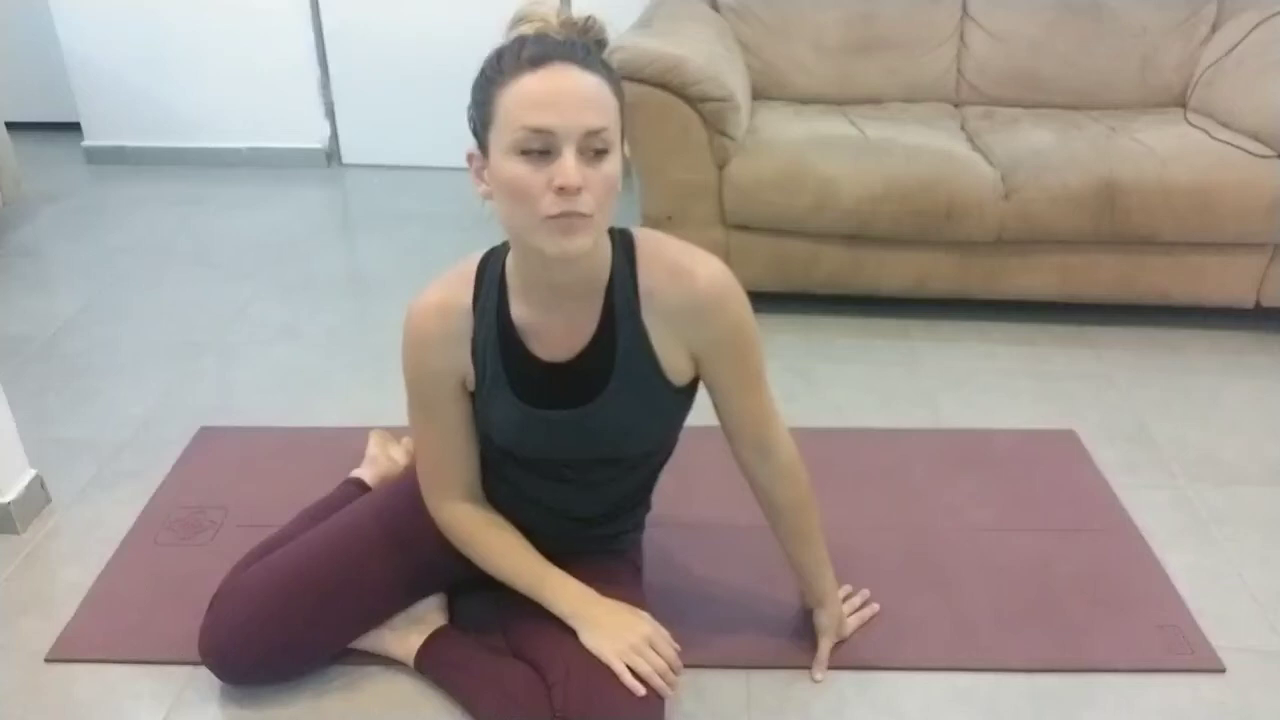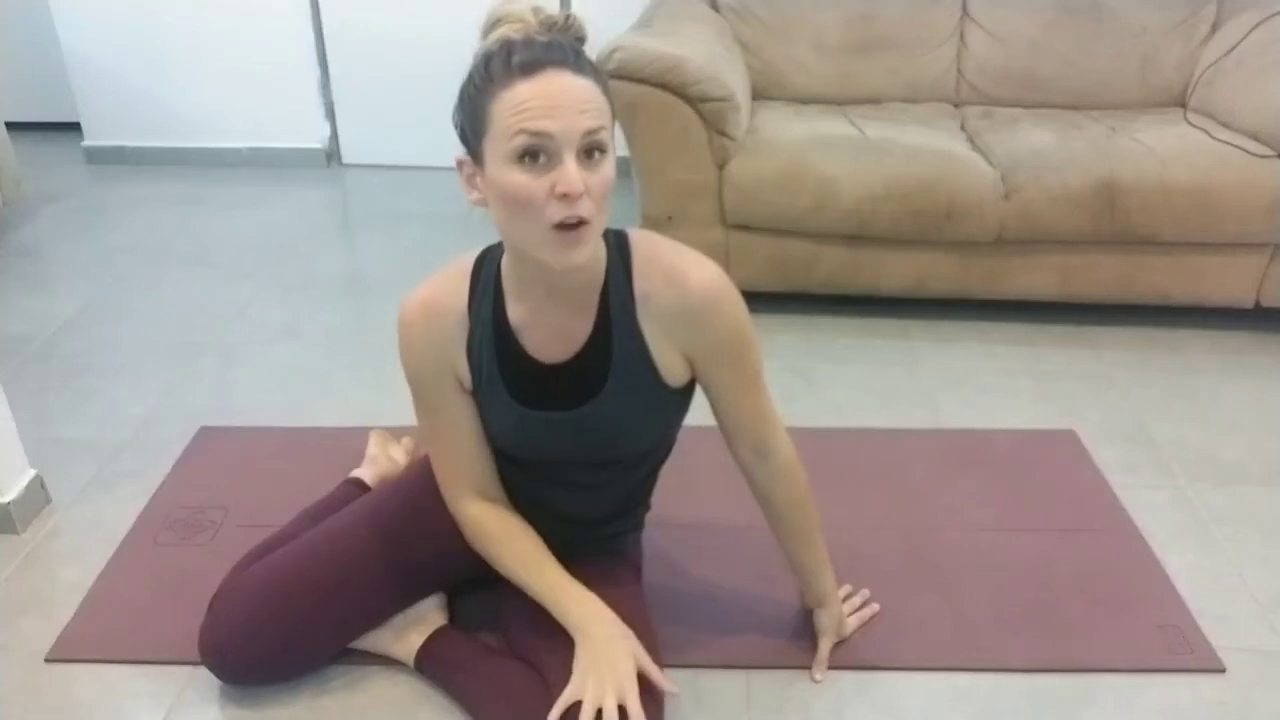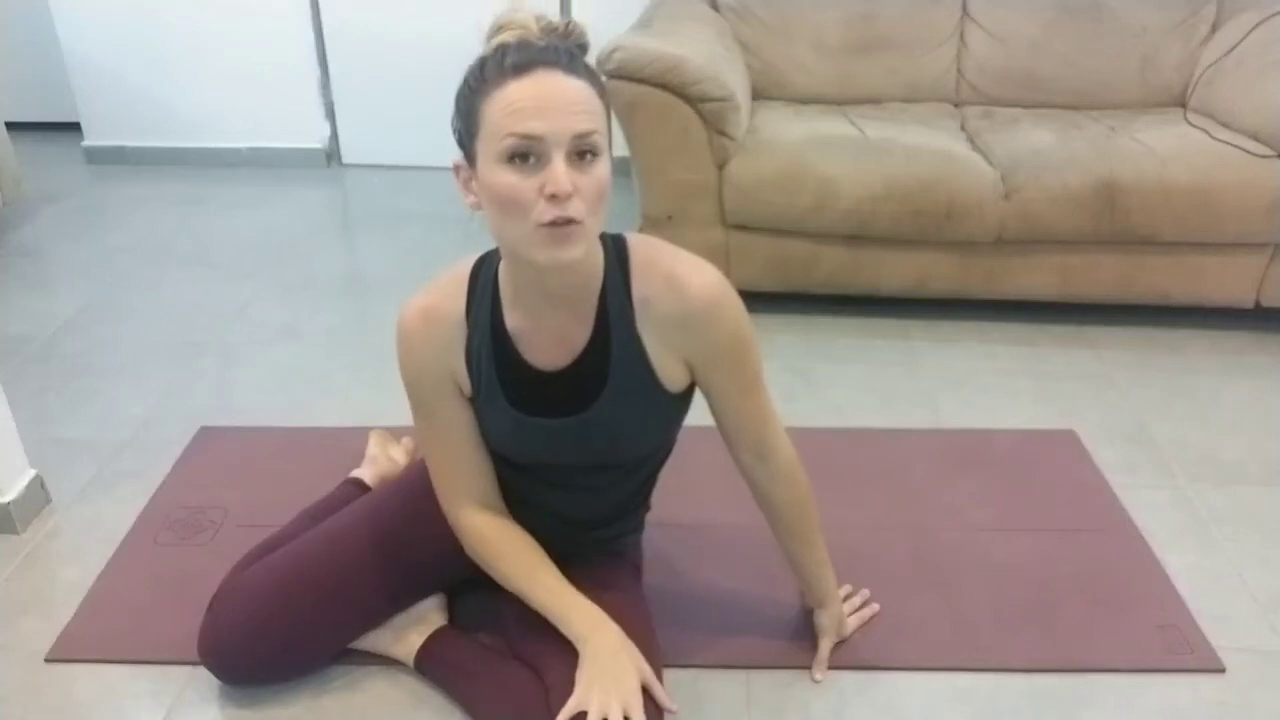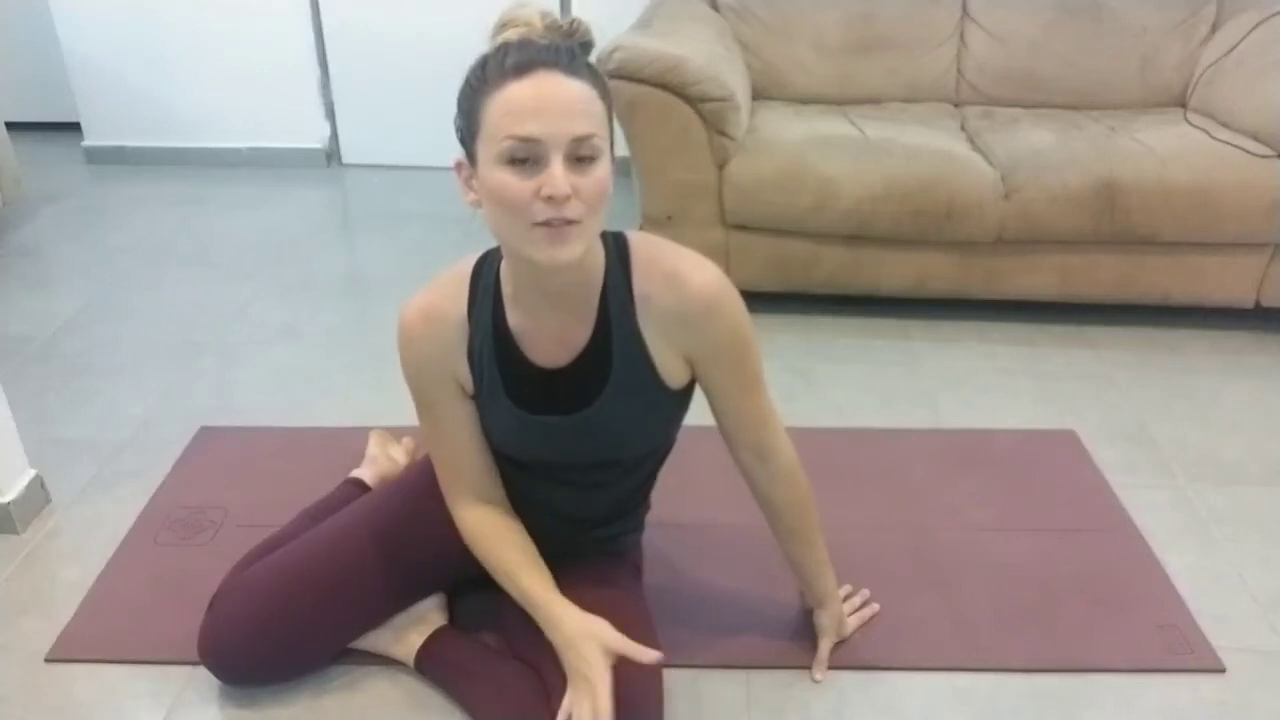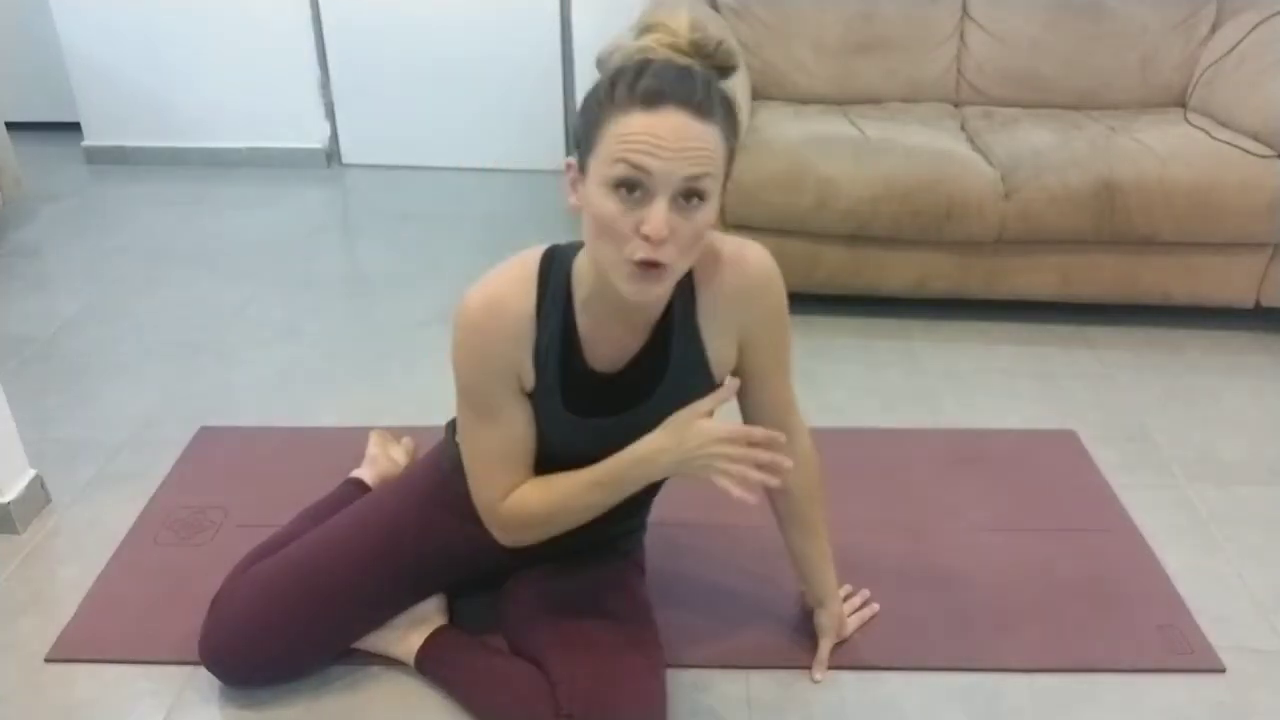
dt=1s
person 1, frame 1
left shoulder: (692, 291)
right shoulder: (444, 319)
left elbow: (767, 454)
right elbow: (456, 500)
left wrist: (821, 596)
right wrist: (584, 610)
left hip: (592, 550)
right hip: (482, 517)
right knee: (233, 638)
left ankle: (419, 638)
right ankle: (385, 476)
person 1, frame 2
left shoulder: (687, 293)
right shoulder: (437, 318)
left elbow: (764, 453)
right elbow: (477, 501)
left wrist: (820, 595)
right wrist: (588, 623)
left hip: (592, 551)
right hip: (479, 514)
right knee: (232, 638)
left ankle: (423, 638)
right ankle: (382, 478)
person 1, frame 3
left shoulder: (687, 297)
right shoulder: (435, 325)
left elbow: (766, 457)
right elbow: (476, 511)
left wrist: (821, 595)
right wrist: (593, 634)
left hip: (591, 554)
right hip: (480, 519)
right knee: (232, 638)
left ankle: (422, 638)
right ankle: (385, 477)
person 1, frame 4
left shoulder: (687, 295)
right shoulder: (437, 323)
left elbow: (764, 454)
right elbow: (477, 501)
left wrist: (821, 594)
right wrist: (564, 626)
left hip: (591, 552)
right hip: (476, 512)
right knee: (232, 640)
left ankle: (422, 638)
right ankle: (380, 477)
person 1, frame 5
left shoulder: (744, 282)
right shoulder: (499, 311)
left elbow: (781, 442)
right elbow: (507, 514)
left wrist: (822, 592)
right wrist: (661, 455)
left hip: (592, 550)
right hip: (470, 503)
right knee: (231, 643)
left ankle: (425, 638)
right ankle: (379, 478)
